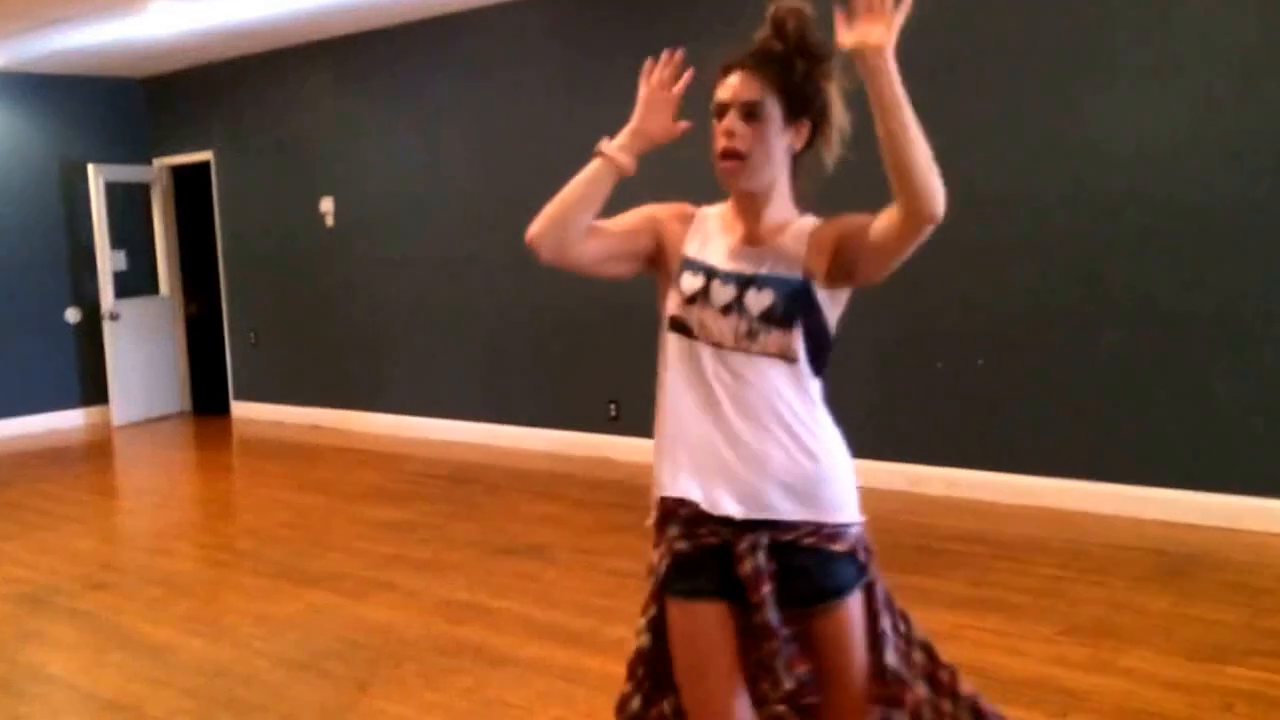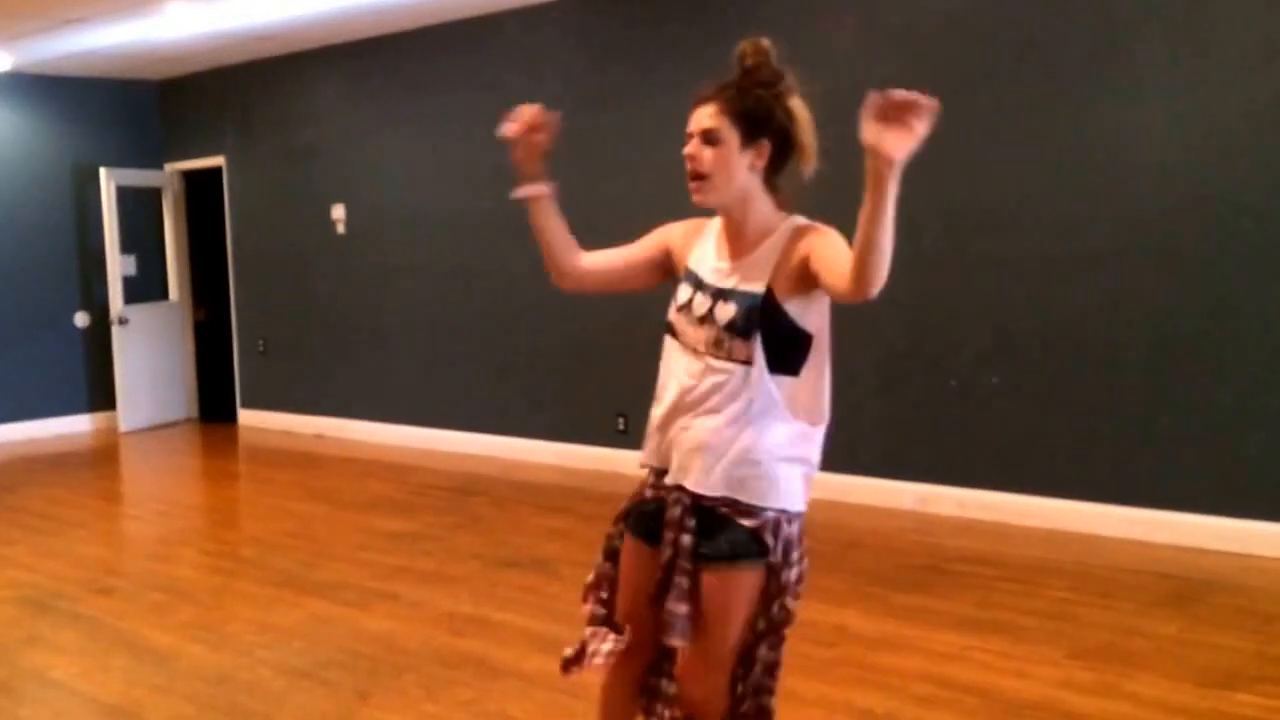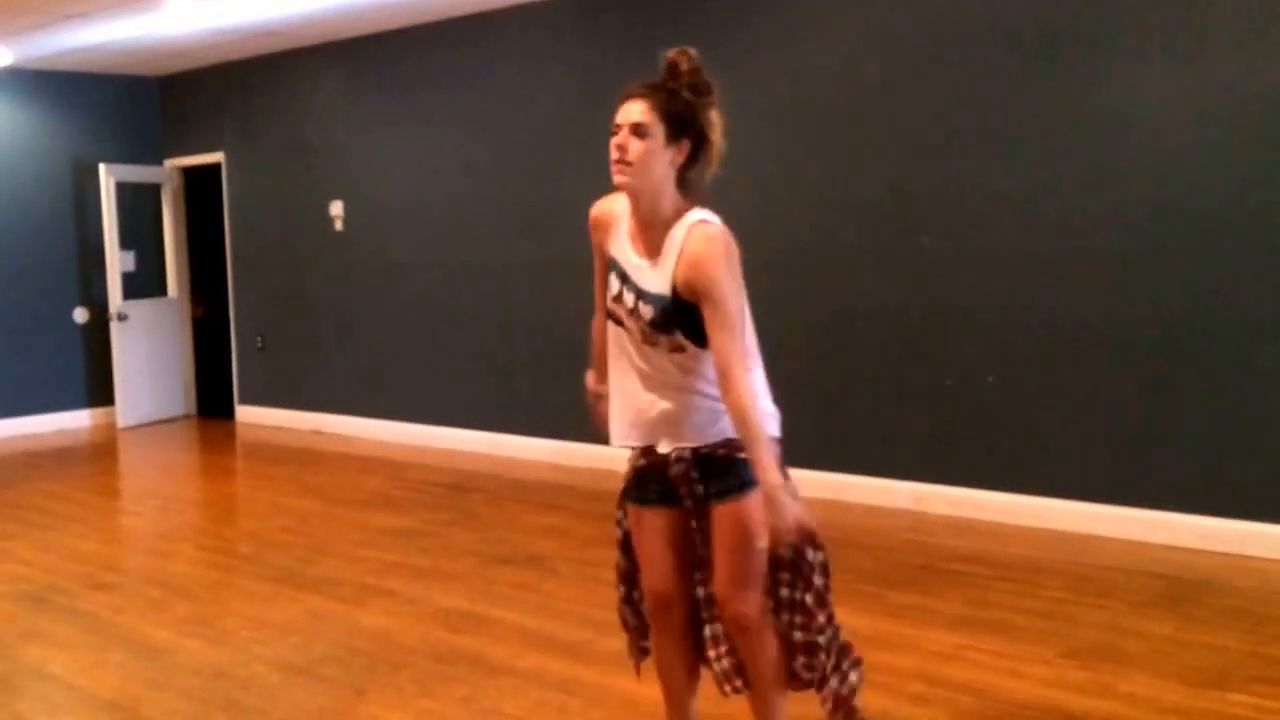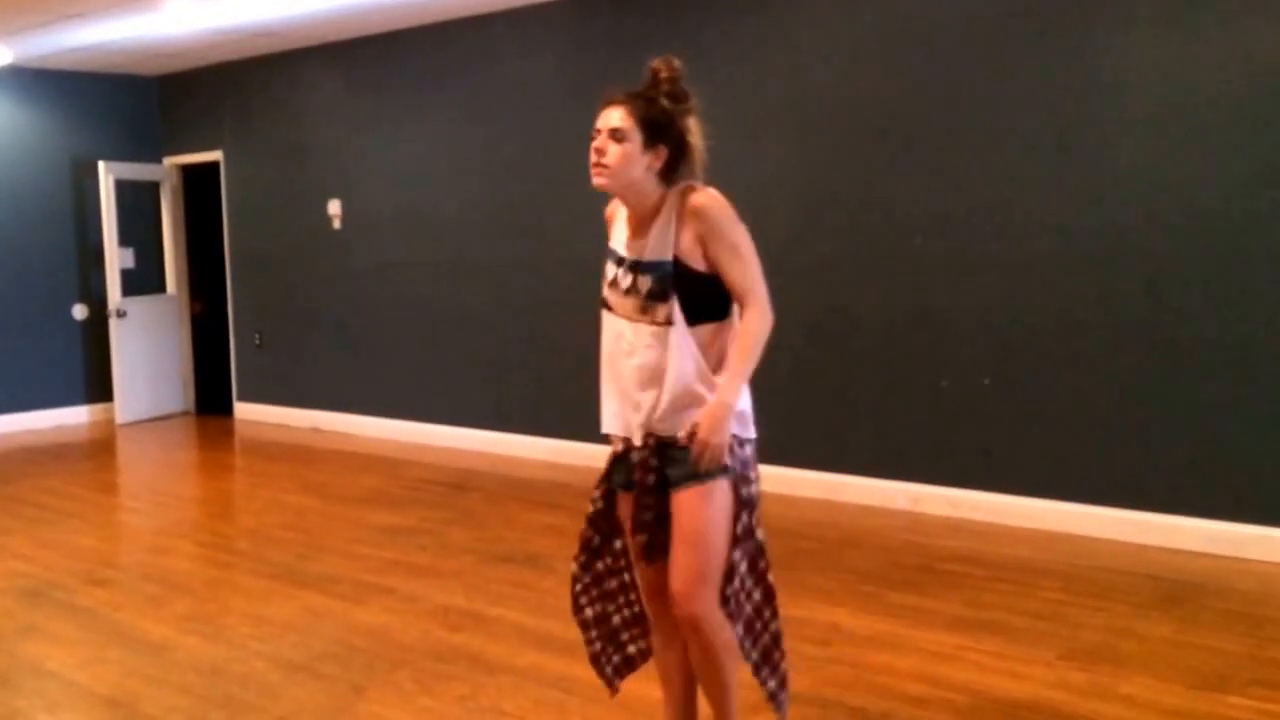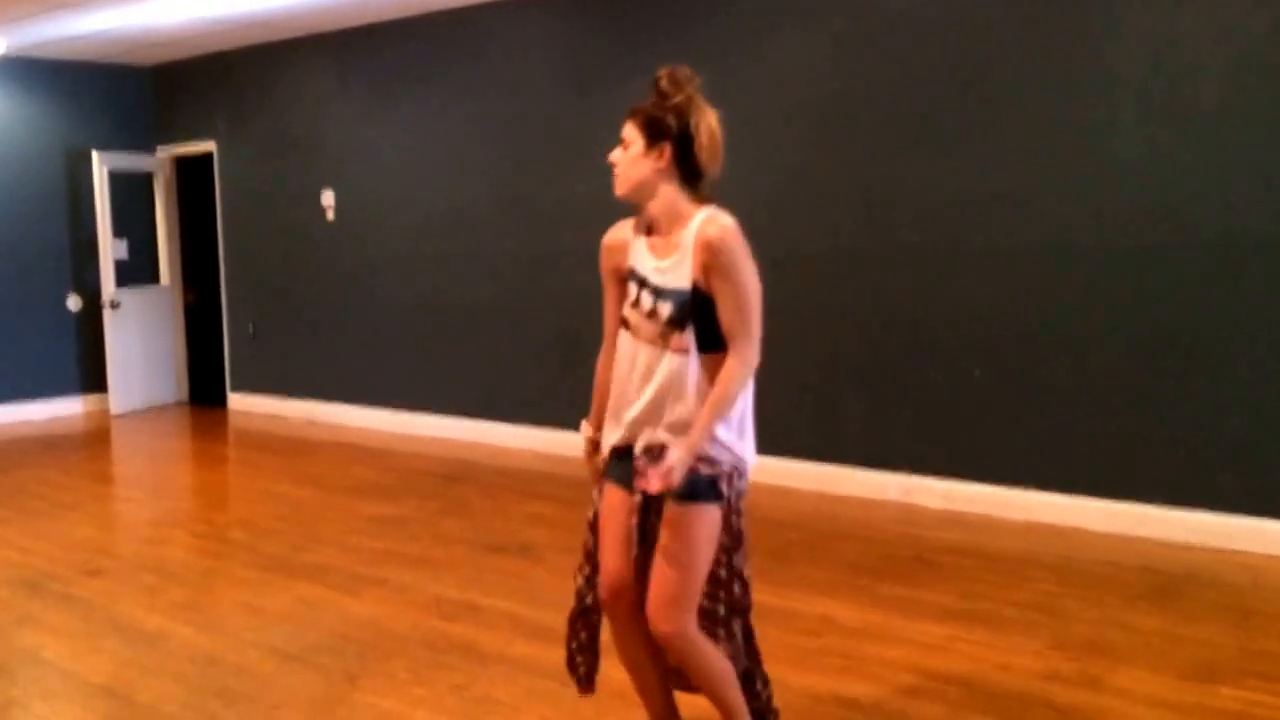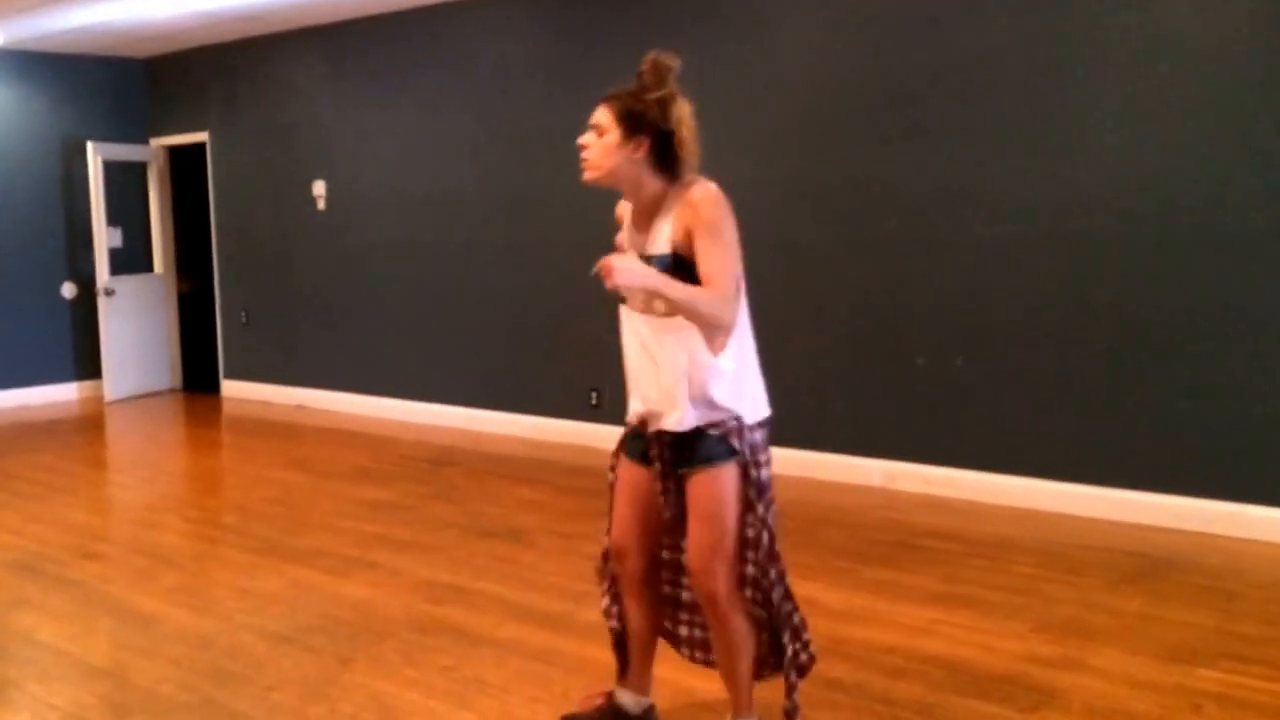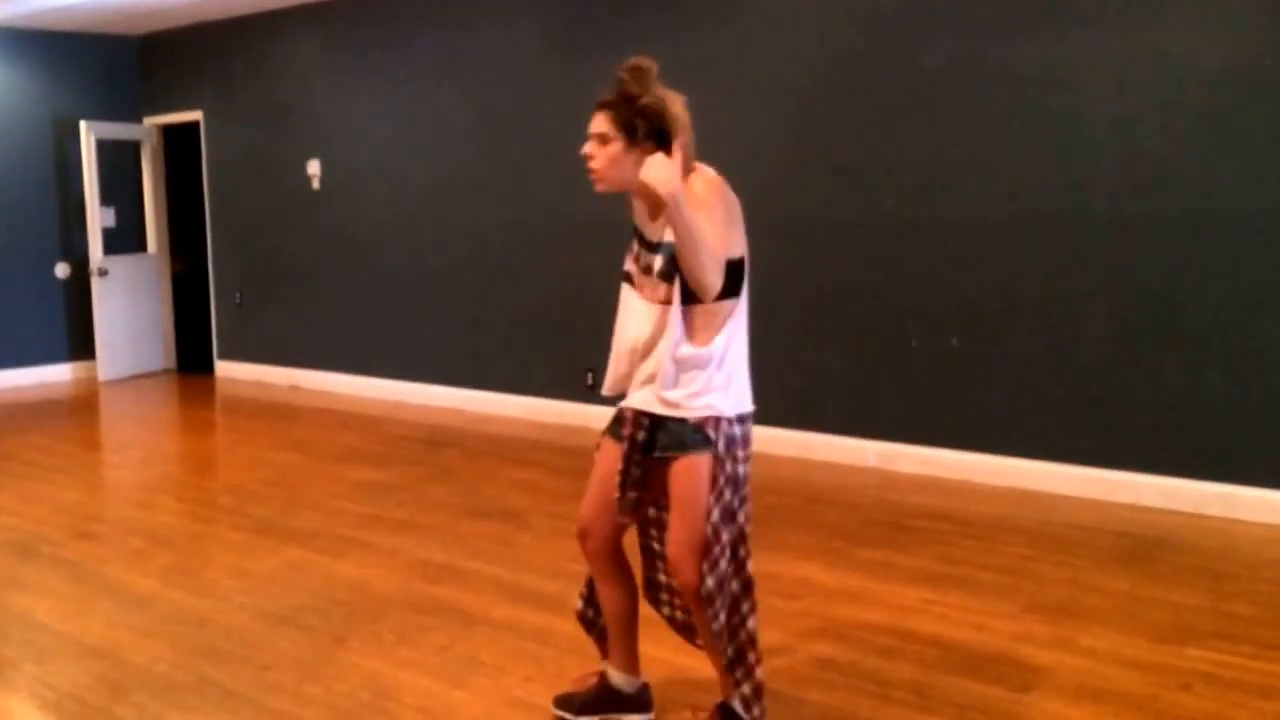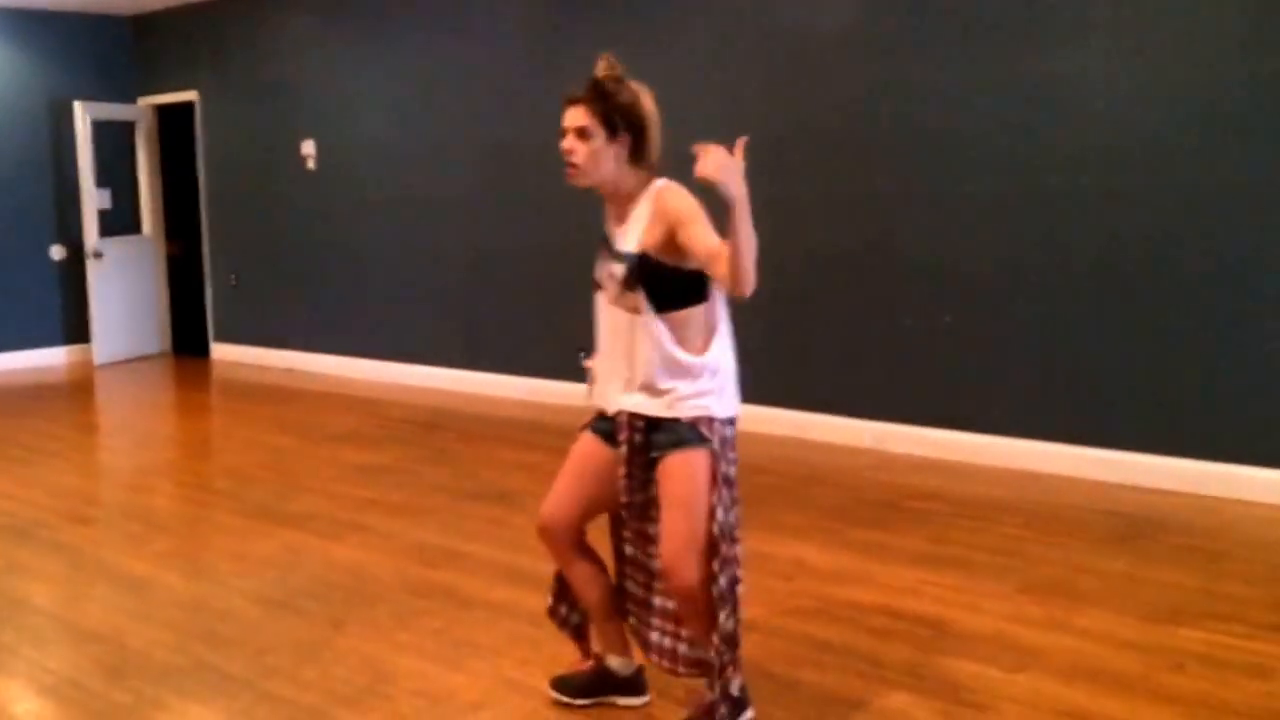
dt=0.5s
person 1, frame 1
left shoulder: (831, 248)
right shoulder: (676, 234)
left elbow: (925, 210)
right elbow: (549, 242)
left wrist: (877, 67)
right wrist: (631, 140)
left hip: (813, 513)
right hip: (699, 515)
person 1, frame 2
left shoulder: (805, 247)
right shoulder: (685, 240)
left elbow: (861, 283)
right elbow: (571, 270)
left wrist: (884, 171)
right wrist: (535, 178)
left hip: (752, 496)
right hip: (667, 480)
right knee: (632, 638)
person 1, frame 3
left shoulder: (703, 243)
right shoulder: (604, 218)
left elbow: (735, 369)
left wrist: (771, 485)
right wrist: (597, 380)
left hip: (724, 444)
right hip: (652, 444)
left knee: (741, 607)
right knee: (657, 601)
person 1, frame 4
left shoulder: (701, 207)
right shoulder: (613, 217)
left elbow: (758, 310)
left wrist: (724, 397)
left hip: (702, 438)
right hip: (637, 437)
left knee: (694, 602)
right knee: (653, 599)
person 1, frame 5
left shoulder: (716, 236)
right shoulder: (618, 243)
left elbow: (745, 351)
left wrist: (684, 444)
right wrist: (596, 427)
left hip: (705, 454)
right hip: (632, 446)
left knee: (670, 621)
right knee: (613, 594)
person 1, frame 6
left shoulder: (700, 201)
right shoulder: (624, 219)
left elbow: (720, 313)
left wrist: (648, 280)
left hip: (717, 418)
right hip: (653, 416)
left knee: (712, 580)
right knee: (626, 556)
person 1, frame 7
left shoulder: (705, 190)
right shoulder: (645, 201)
left elbow: (708, 286)
left wrist: (673, 197)
left hip: (704, 412)
right hip: (645, 405)
left knee: (691, 568)
right knee: (596, 532)
person 1, frame 8
left shoulder: (671, 202)
right shoulder: (613, 204)
left elbow: (737, 282)
left wrist: (736, 197)
left hip: (691, 413)
right hip: (624, 407)
left knee: (684, 570)
right knee: (556, 523)
right ankle: (617, 663)
